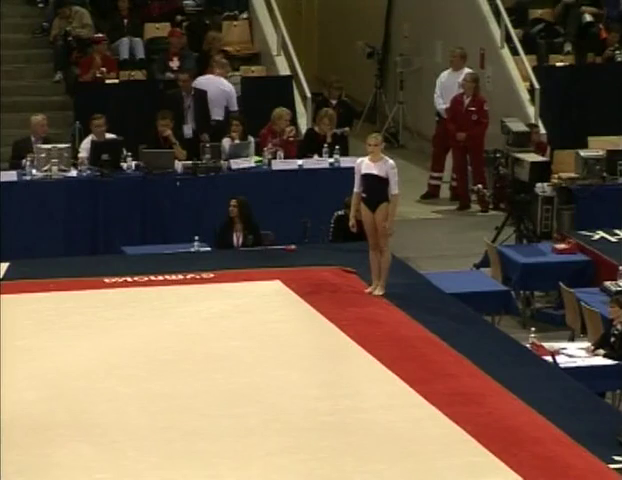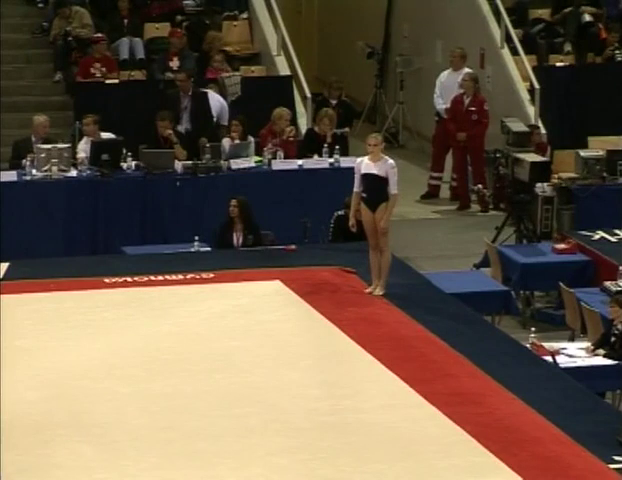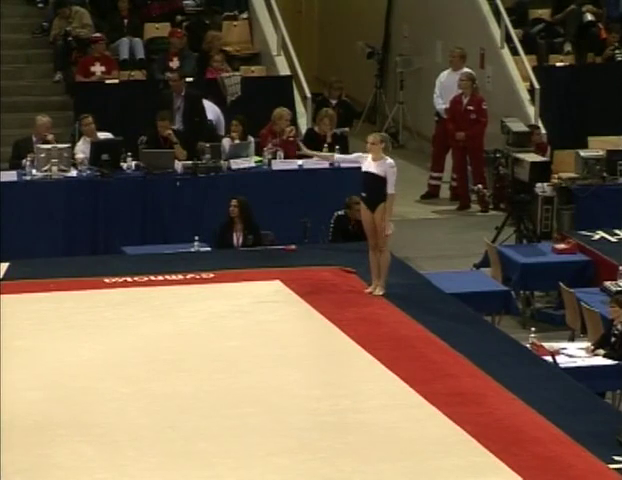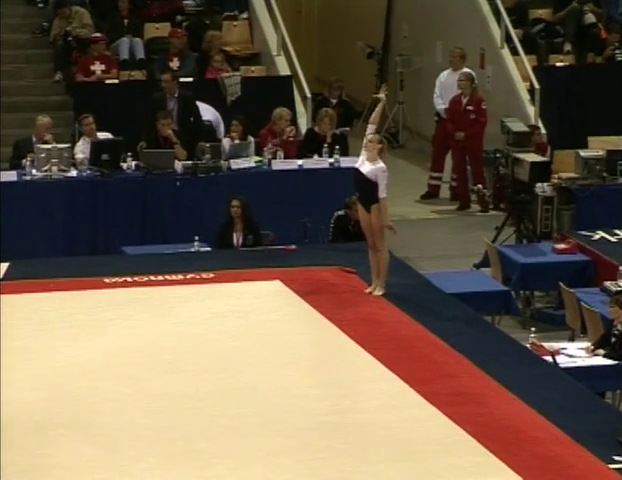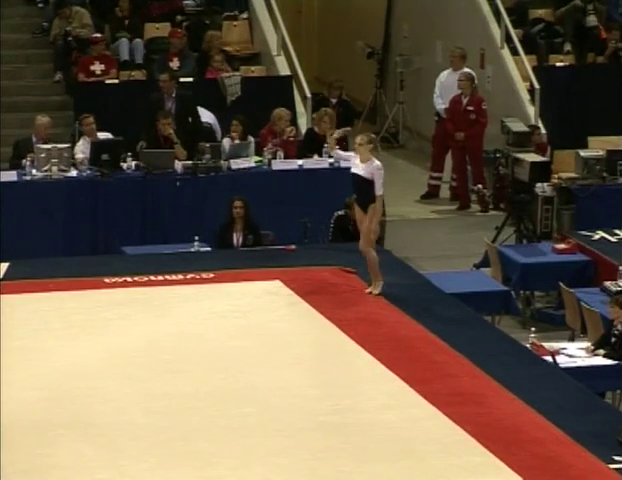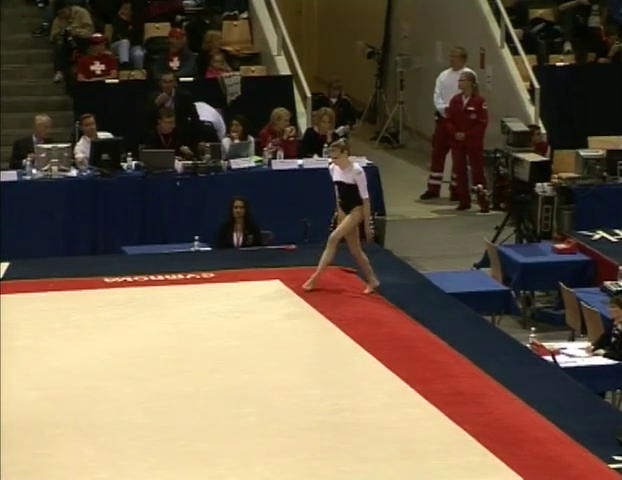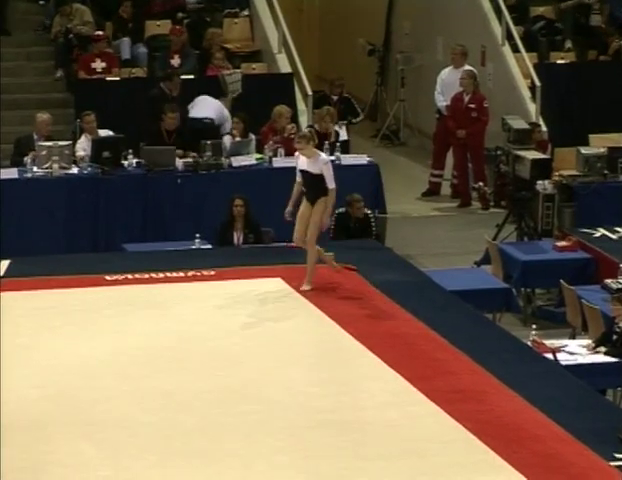
dt=0.4s
person 1, frame 1
left shoulder: (389, 164)
right shoulder: (360, 163)
left elbow: (394, 193)
right elbow: (357, 190)
left wrist: (391, 219)
right wrist: (352, 215)
left hip: (382, 205)
right hip: (366, 205)
left knee: (383, 246)
right knee: (372, 246)
left ankle: (382, 284)
right ankle: (374, 282)
person 1, frame 2
left shoulder: (389, 164)
right shoulder: (360, 163)
left elbow: (393, 193)
right elbow: (357, 190)
left wrist: (387, 218)
right wrist: (352, 215)
left hip: (381, 205)
right hip: (366, 205)
left knee: (383, 246)
right knee: (372, 245)
left ankle: (382, 284)
right ankle: (374, 282)
person 1, frame 3
left shoulder: (389, 164)
right shoulder: (364, 158)
left elbow: (390, 193)
right elbow: (337, 158)
left wrist: (388, 219)
right wrist: (311, 153)
left hip: (381, 205)
right hip: (366, 204)
left knee: (382, 245)
right knee: (372, 245)
left ankle: (381, 284)
right ankle: (374, 282)
person 1, frame 4
left shoulder: (380, 168)
right shoulder: (363, 156)
left elbow: (382, 195)
right elbow: (372, 124)
left wrist: (385, 219)
right wrist: (381, 103)
left hip: (375, 207)
right hip: (362, 204)
left knee: (379, 246)
right knee: (370, 245)
left ankle: (381, 284)
right ankle: (374, 282)
person 1, frame 5
left shoulder: (376, 166)
right shoulder: (354, 158)
left elbow: (379, 194)
right elbow: (333, 151)
left wrist: (376, 222)
right wrist: (334, 138)
left hip: (372, 206)
right hip: (359, 205)
left knee: (365, 246)
right knee: (365, 246)
left ankle: (378, 280)
right ankle: (374, 282)
person 1, frame 6
left shoulder: (357, 170)
right shoulder: (333, 169)
left elbow: (365, 198)
left wrist: (367, 225)
right wrist: (338, 216)
left hip: (356, 210)
right hip: (343, 210)
left knee: (333, 238)
right knee: (355, 250)
left ankle: (315, 278)
right ankle: (372, 280)
person 1, frame 7
left shoulder: (323, 160)
right shoulder: (299, 157)
left elbow: (332, 188)
left wrist: (327, 215)
right wrist: (291, 204)
left hip: (321, 200)
right hip: (307, 199)
left knee: (310, 239)
right knee: (298, 239)
left ankle: (308, 280)
right ankle: (326, 258)
person 2, frame 1
right shoulder: (444, 75)
right elbow: (437, 95)
right wrist: (444, 109)
right hip: (443, 117)
right knee: (437, 152)
left ankle: (456, 189)
right ankle: (433, 189)
person 2, frame 2
right shoulder: (444, 75)
right elbow: (437, 95)
right wrist: (443, 109)
right hip: (443, 117)
right knee: (437, 152)
right ankle: (433, 188)
person 2, frame 3
right shoulder: (443, 75)
right elbow: (436, 95)
right wrist: (443, 109)
right hip: (443, 117)
right knee: (437, 153)
right ankle: (433, 188)
person 2, frame 4
right shoulder: (443, 75)
right elbow: (436, 95)
right wrist: (443, 109)
right hip: (443, 117)
right knee: (437, 153)
right ankle: (433, 188)
person 2, frame 5
left shoulder: (469, 75)
right shoulder: (443, 75)
right elbow: (436, 95)
right wrist: (443, 109)
right hip: (442, 117)
right knee: (437, 153)
right ankle: (433, 188)
person 2, frame 6
right shoulder: (444, 75)
right elbow: (437, 94)
right wrist: (443, 108)
right hip: (443, 117)
right knee: (437, 152)
right ankle: (433, 188)
person 2, frame 7
left shoulder: (470, 72)
right shoulder: (444, 72)
right elbow: (438, 92)
right wrist: (444, 105)
right hip: (444, 114)
right knee: (438, 150)
left ankle: (457, 187)
right ankle: (434, 186)
person 3, frame 1
left shoulder: (480, 101)
right shoulder: (456, 99)
left elbow: (484, 123)
right elbow: (450, 120)
left wrist: (467, 135)
right wrist: (455, 133)
left hip: (475, 142)
right hip: (457, 141)
left knee: (478, 170)
right knee: (460, 171)
left ankle: (483, 202)
right ankle: (464, 201)
person 3, frame 2
left shoulder: (480, 101)
right shoulder: (456, 99)
left elbow: (484, 124)
right elbow: (450, 120)
left wrist: (468, 135)
right wrist: (455, 133)
left hip: (475, 142)
right hip: (458, 141)
left knee: (478, 170)
right knee: (460, 171)
left ankle: (483, 202)
right ankle: (464, 201)
person 3, frame 3
left shoulder: (479, 100)
right shoulder: (455, 100)
left elbow: (482, 123)
right elbow: (449, 120)
left wrist: (466, 134)
right wrist: (454, 133)
left hip: (474, 142)
right hip: (457, 141)
left knee: (478, 170)
right knee: (460, 171)
left ankle: (483, 202)
right ankle: (464, 201)
person 3, frame 4
left shoulder: (478, 100)
right shoulder: (454, 100)
left elbow: (482, 123)
right elbow: (449, 120)
left wrist: (466, 134)
right wrist: (454, 133)
left hip: (473, 142)
right hip: (456, 141)
left knee: (477, 170)
right knee: (459, 171)
left ankle: (483, 202)
right ankle: (464, 201)
person 3, frame 5
left shoulder: (478, 101)
right shoulder: (454, 100)
left elbow: (482, 123)
right elbow: (449, 120)
left wrist: (466, 134)
right wrist: (454, 133)
left hip: (473, 142)
right hip: (456, 142)
left knee: (477, 170)
right knee: (459, 170)
left ankle: (483, 202)
right ankle: (464, 201)
person 3, frame 6
left shoulder: (479, 101)
right shoulder: (455, 100)
left elbow: (483, 123)
right elbow: (449, 120)
left wrist: (466, 135)
right wrist: (454, 133)
left hip: (474, 142)
right hip: (456, 141)
left knee: (477, 170)
right knee: (459, 170)
left ankle: (483, 202)
right ankle: (464, 200)
person 3, frame 7
left shoulder: (480, 99)
right shoulder: (456, 98)
left elbow: (484, 121)
right elbow: (450, 117)
left wrist: (467, 132)
right wrist: (455, 130)
left hip: (475, 139)
right hip: (458, 139)
left knee: (478, 167)
right knee: (460, 168)
left ankle: (484, 199)
right ankle: (465, 198)
